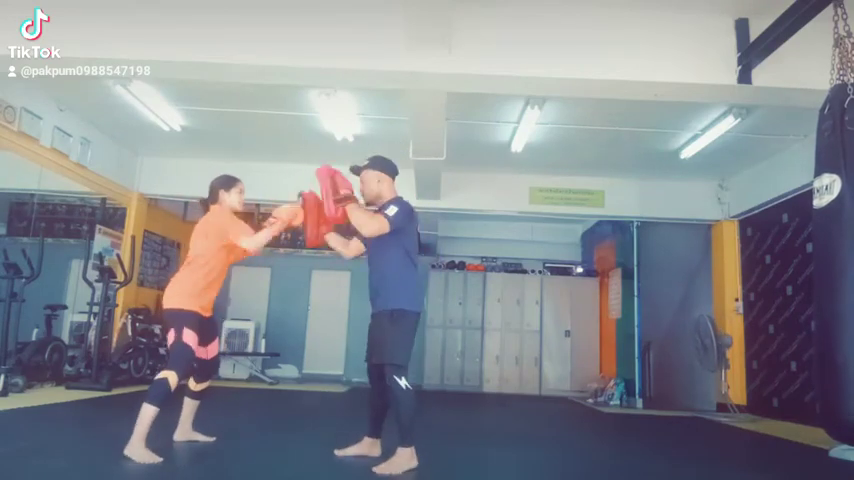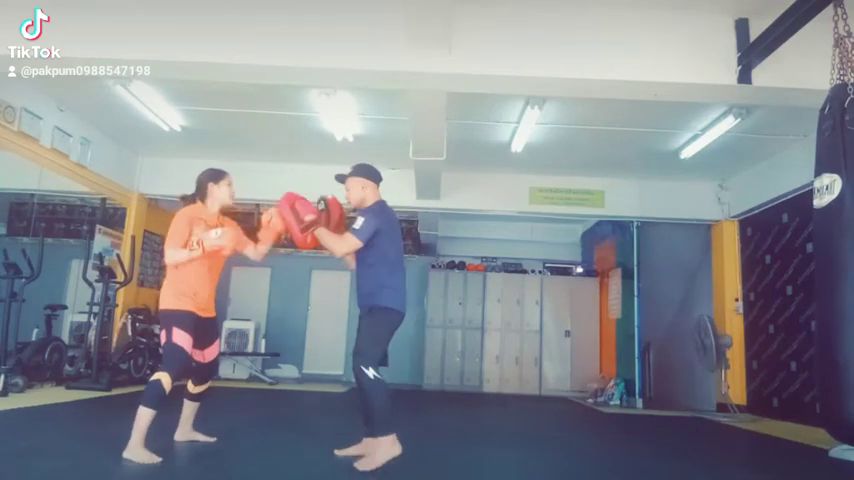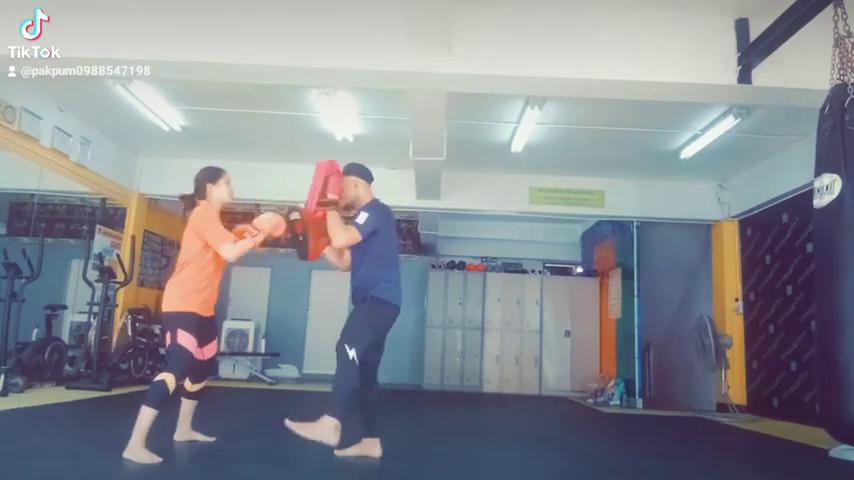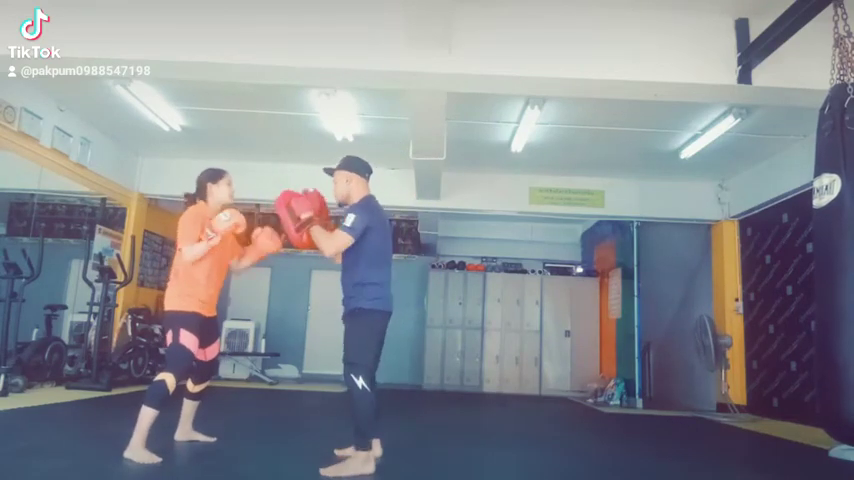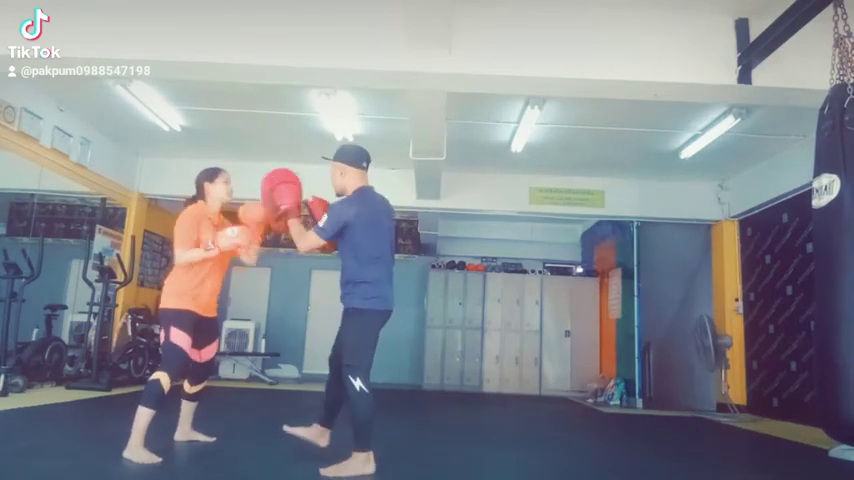
dt=0.3s
person 1, frame 1
left shoulder: (400, 209)
right shoulder: (377, 217)
left elbow: (371, 227)
right elbow: (350, 249)
left wrist: (347, 203)
left hip: (400, 308)
right hip: (383, 308)
left knee: (395, 374)
right knee: (377, 373)
left ankle: (406, 452)
right ankle: (372, 441)
person 1, frame 2
left shoulder: (376, 213)
right shoulder: (372, 219)
left elbow: (343, 248)
right elbow: (355, 261)
left wrist: (316, 227)
right wrist: (330, 230)
left hip: (385, 304)
right hip: (375, 305)
left knee: (365, 365)
right knee: (364, 370)
left ankle: (388, 439)
right ankle: (372, 438)
person 1, frame 3
left shoulder: (374, 211)
right shoulder: (362, 218)
left elbow: (342, 238)
right elbow: (344, 263)
left wrist: (330, 210)
right wrist: (323, 244)
left hip: (380, 299)
right hip: (371, 300)
left knee: (348, 347)
right knee: (366, 368)
left ankle: (331, 424)
right ankle: (370, 440)
person 1, frame 4
left shoulder: (361, 210)
right shoulder: (369, 211)
left elbow: (333, 247)
right elbow: (342, 255)
left wrist: (312, 222)
right wrist: (319, 227)
left hip: (366, 306)
right hip: (369, 306)
left knee: (357, 375)
right knee: (362, 375)
right ankle: (371, 442)
person 1, frame 5
left shoulder: (347, 206)
right shoulder: (381, 204)
left elbow: (305, 244)
left wrist: (292, 216)
right wrist: (323, 219)
left hip: (364, 305)
right hip: (373, 302)
left knee: (354, 375)
right knee: (339, 365)
right ankle: (322, 430)
person 2, frame 1
left shoulder: (218, 219)
right shoulder: (221, 217)
right elbow: (252, 244)
right wrist: (278, 224)
left hip: (200, 306)
right hip: (183, 302)
left knee: (209, 365)
right knee: (179, 365)
left ankle: (184, 428)
right ankle: (136, 442)
person 2, frame 2
left shoulder: (227, 224)
right shoulder: (187, 216)
left elbow: (256, 253)
right elbow: (170, 257)
left wrist: (270, 232)
right wrist: (203, 247)
left hip: (204, 308)
right hip: (178, 303)
left knee: (206, 369)
right knee: (174, 367)
left ankle: (184, 429)
right ankle: (135, 444)
person 2, frame 3
left shoulder: (213, 218)
right shoulder: (204, 214)
left elbow: (224, 256)
right elbow: (229, 253)
left wrist: (248, 239)
right wrist: (259, 233)
left hip: (202, 307)
right hip: (182, 304)
left knee: (204, 366)
right knee: (178, 368)
left ankle: (183, 429)
right ankle: (135, 444)
person 2, frame 4
left shoulder: (227, 222)
right shoulder: (194, 214)
left elbow: (235, 263)
right elbow: (187, 257)
left wrist: (262, 247)
right wrist: (215, 231)
left hip: (206, 307)
right hip: (183, 304)
left knee: (205, 367)
right knee: (177, 367)
left ankle: (185, 429)
right ankle: (136, 445)
person 2, frame 5
left shoulder: (225, 223)
right shoulder: (193, 214)
left elbow: (250, 259)
right elbow: (181, 258)
right wrist: (217, 245)
left hip: (205, 308)
right hip: (179, 303)
left knee: (203, 368)
right knee: (173, 367)
left ankle: (184, 429)
right ankle: (134, 445)
